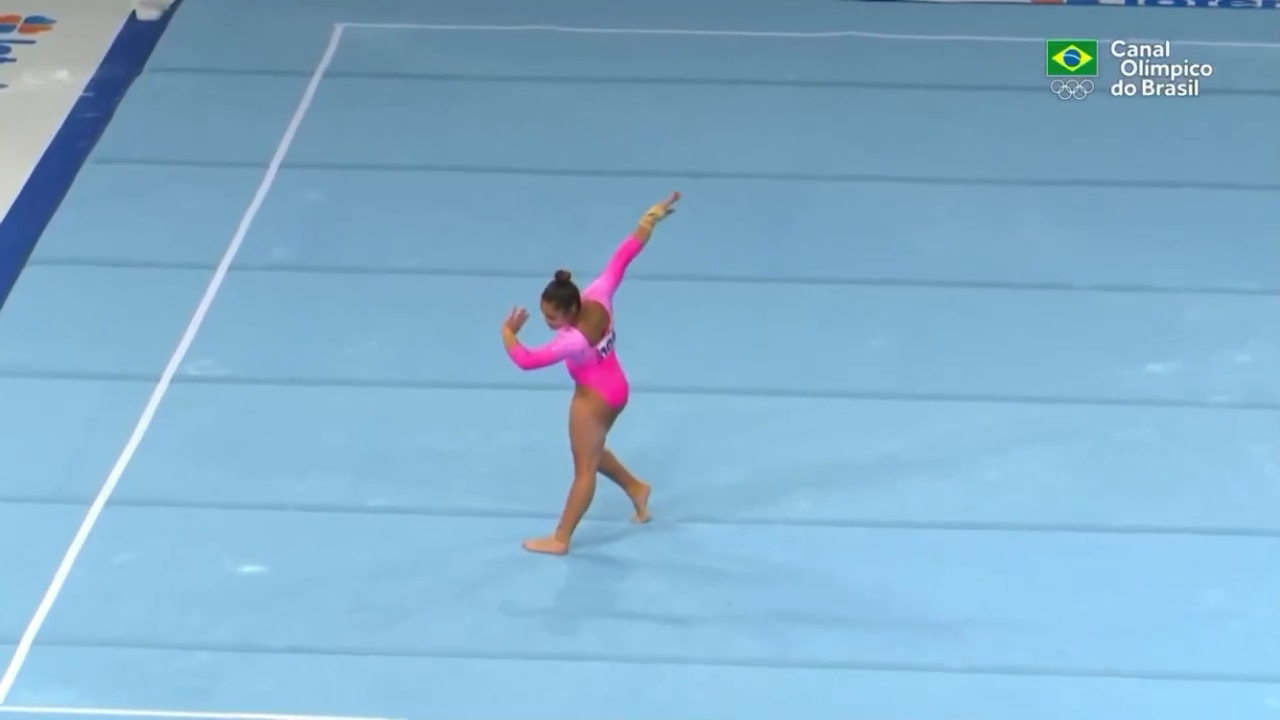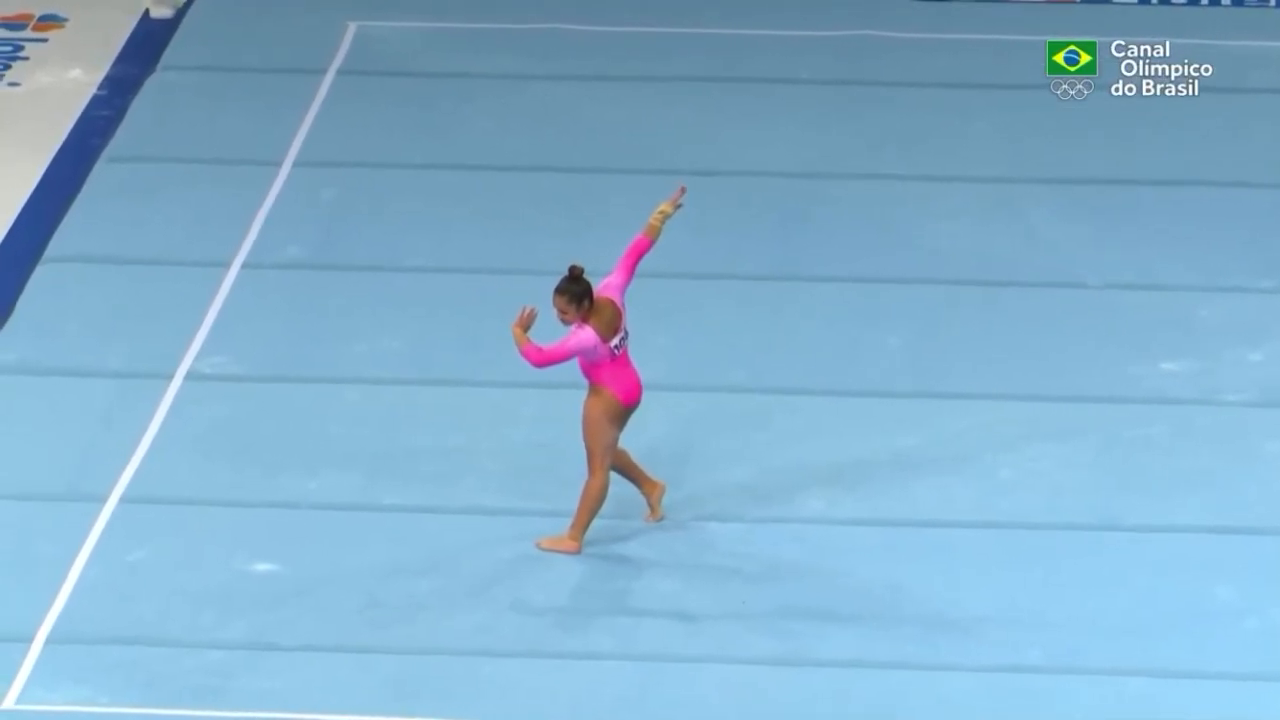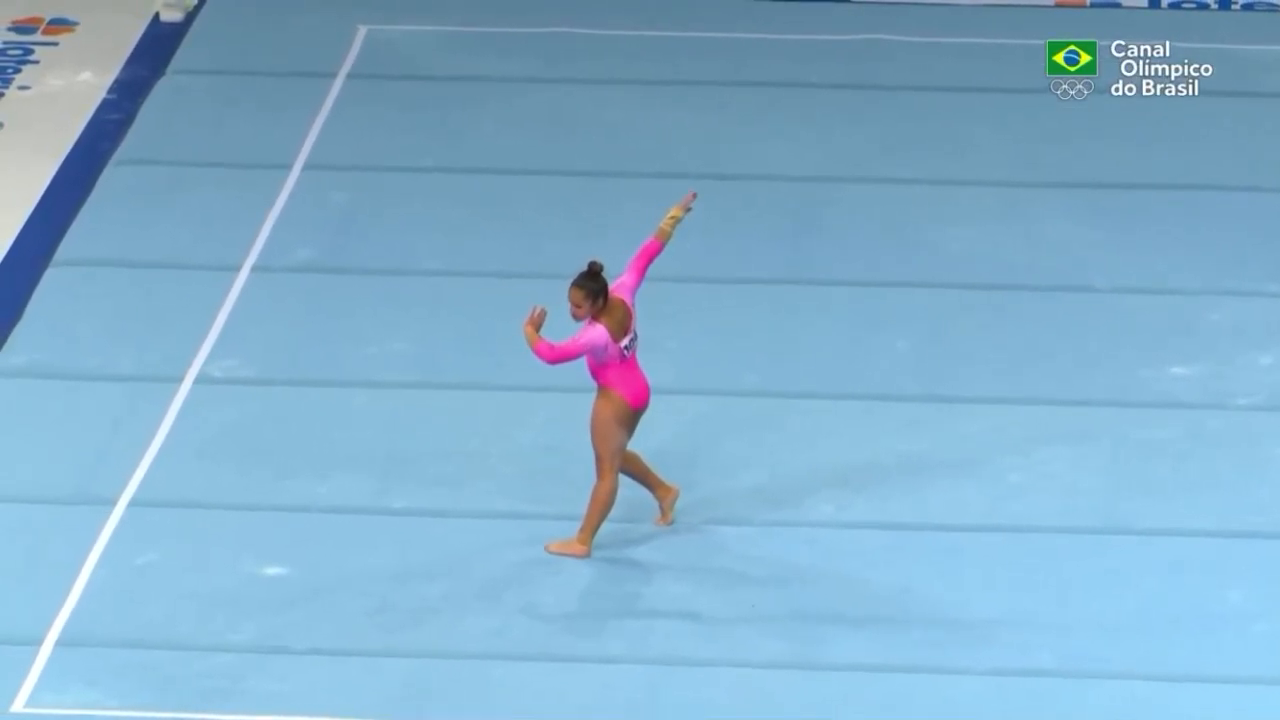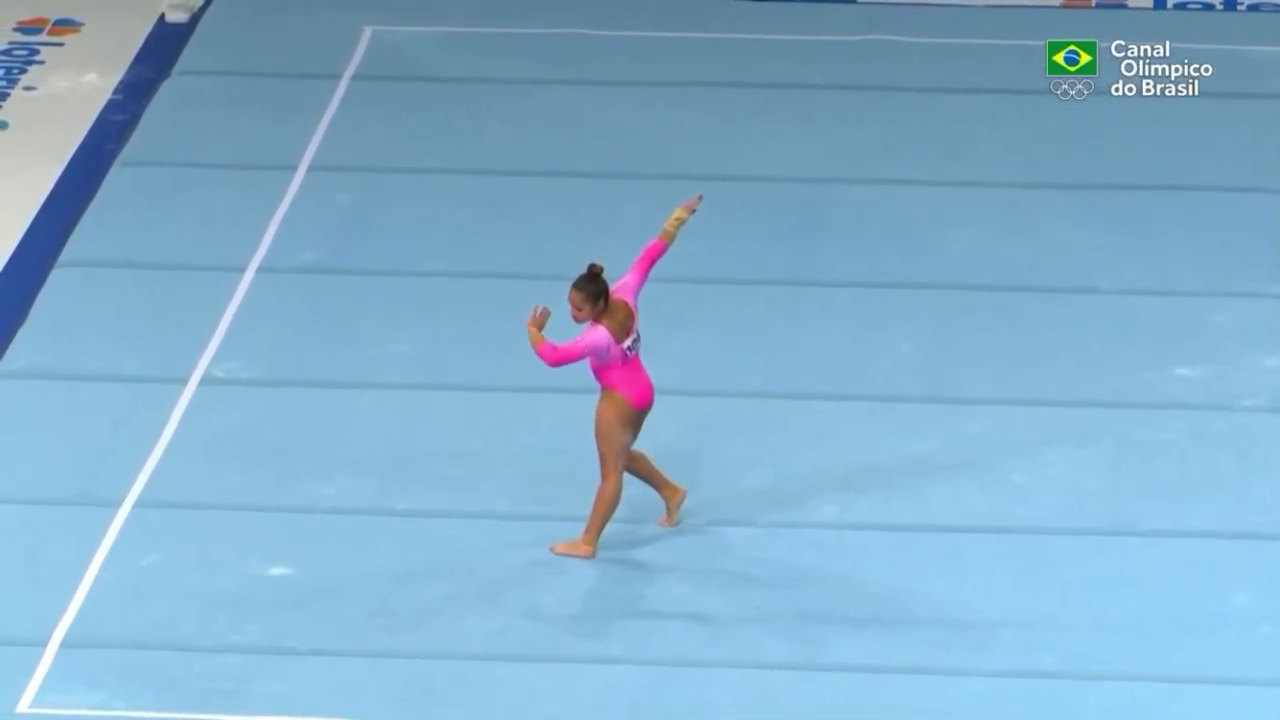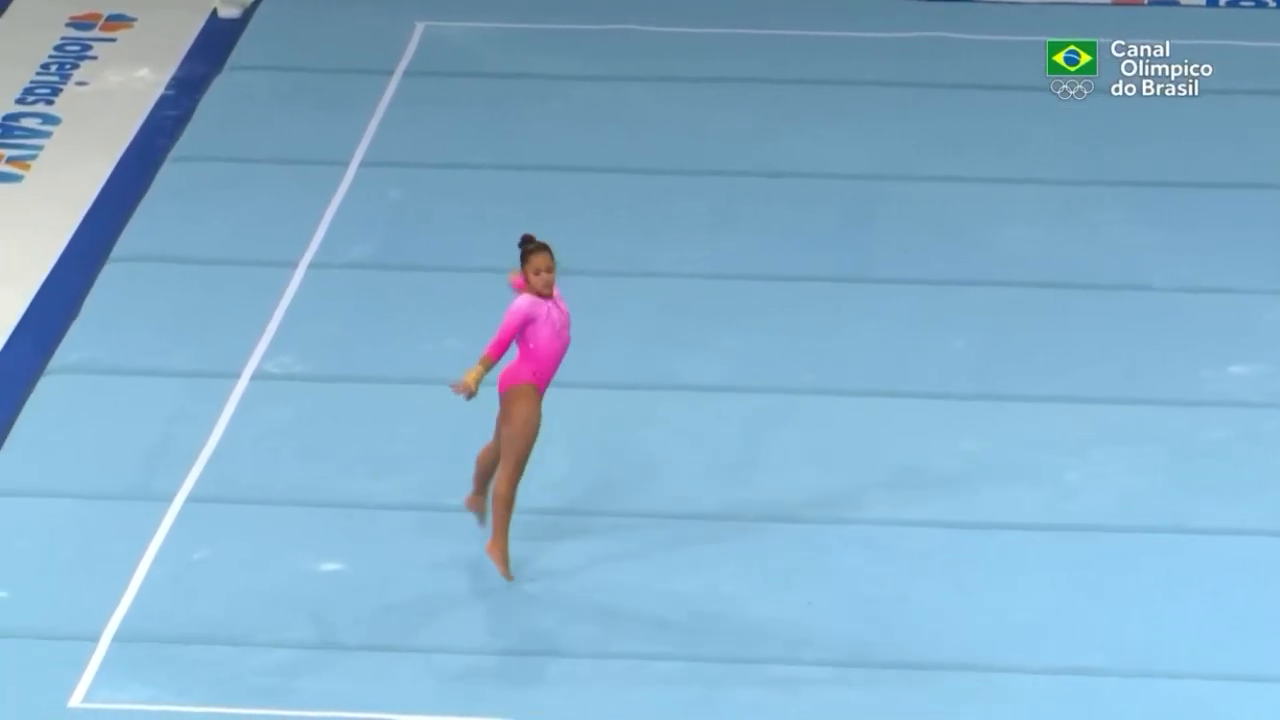
dt=1s
person 1, frame 1
left shoulder: (572, 341)
right shoulder: (598, 296)
left elbow: (526, 360)
right elbow: (622, 257)
left wrist: (507, 333)
right wrist: (650, 219)
left hip: (595, 398)
right hip: (615, 389)
left knee: (584, 469)
right knee: (592, 453)
left ankle: (560, 539)
right ankle: (635, 487)
person 1, frame 2
left shoulder: (585, 337)
right shoulder: (611, 293)
left elbow: (538, 358)
right elbow: (633, 254)
left wrist: (518, 332)
right wrist: (659, 217)
left hip: (608, 397)
right hip: (629, 387)
left knee: (598, 468)
right knee: (606, 452)
left ankle: (573, 538)
right ankle: (650, 486)
person 1, frame 3
left shoulder: (596, 335)
right shoulder: (622, 294)
left elbow: (551, 354)
right elbow: (646, 255)
left wrist: (530, 330)
right wrist: (672, 218)
left hip: (616, 399)
right hip: (636, 390)
left knee: (606, 472)
right knee: (616, 456)
left ankle: (582, 542)
right ankle: (664, 490)
person 1, frame 4
left shoulder: (597, 337)
right shoulder: (624, 295)
left elbow: (553, 357)
right elbow: (649, 256)
left wrist: (533, 330)
right wrist: (678, 219)
left hip: (620, 400)
right hip: (642, 391)
left knee: (611, 471)
right knee: (622, 456)
left ankle: (587, 543)
right ankle: (671, 491)
person 1, frame 5
left shoulder: (549, 292)
right shoulder: (525, 306)
left elbow: (516, 280)
right elbow: (501, 340)
left wrist: (518, 278)
right wrist: (475, 376)
left hip: (527, 388)
right hip: (522, 388)
left knee: (502, 448)
right knee: (512, 466)
left ankle: (477, 497)
right ankle: (499, 543)
